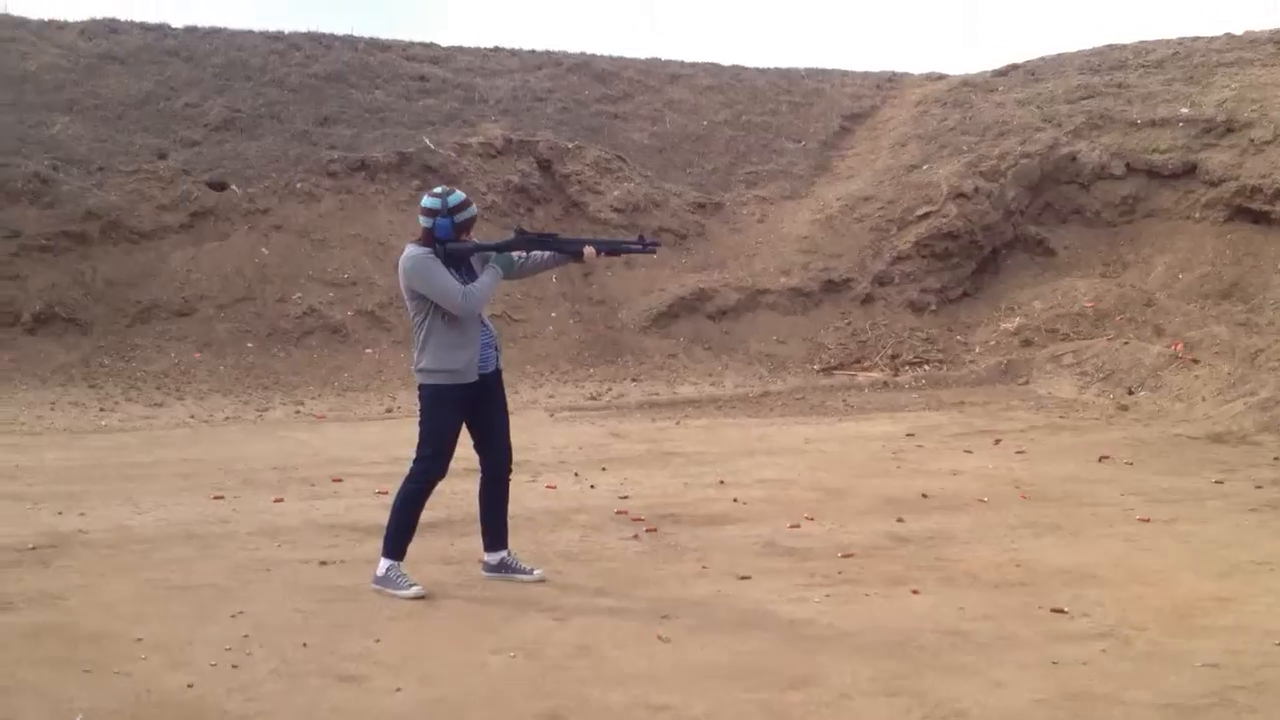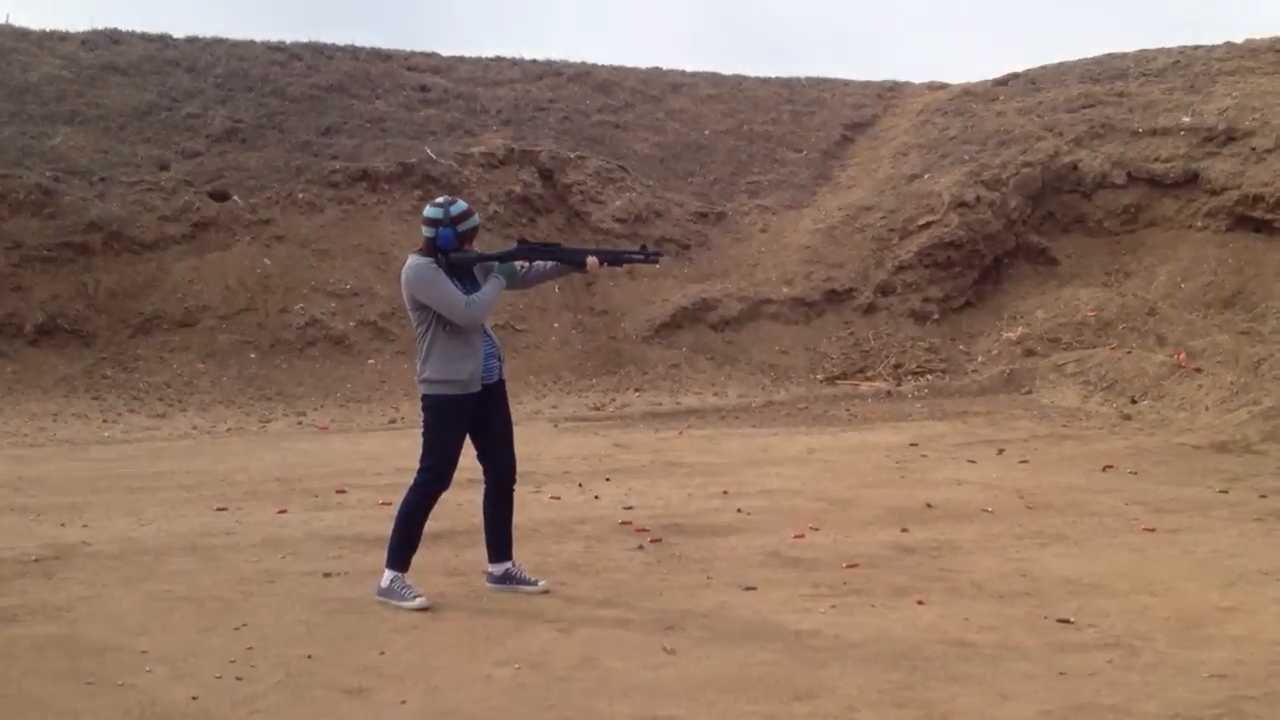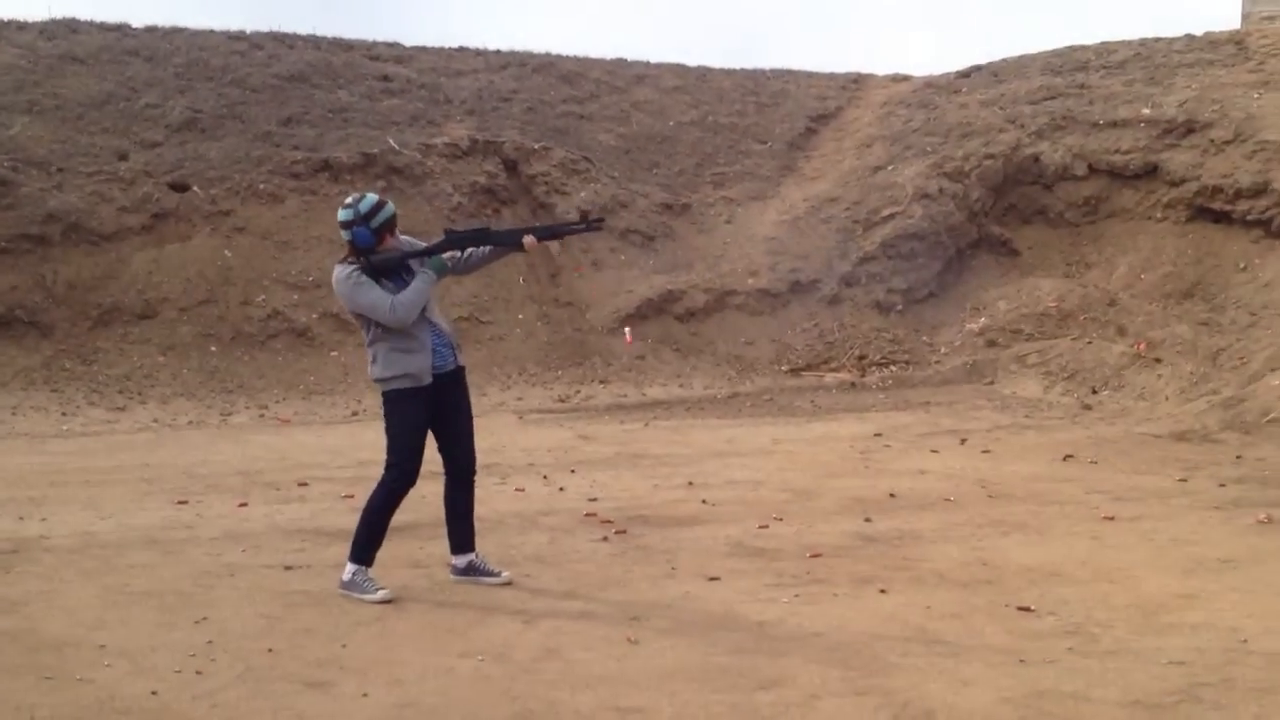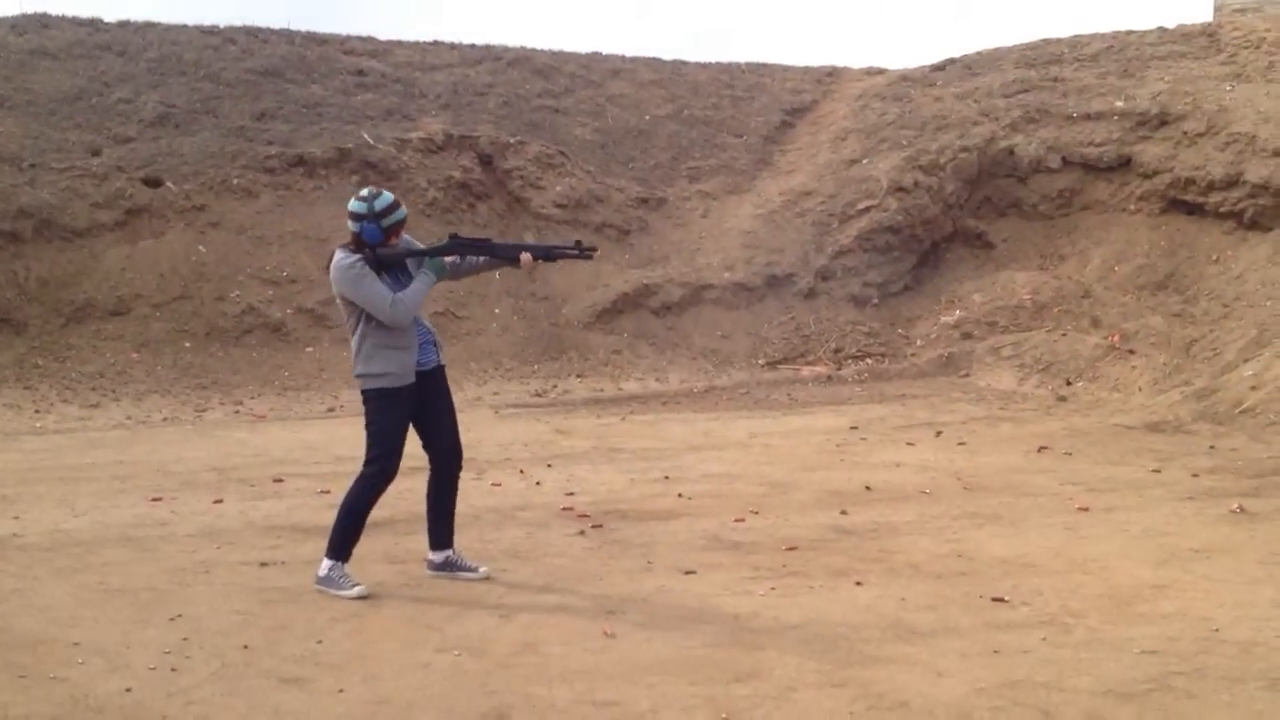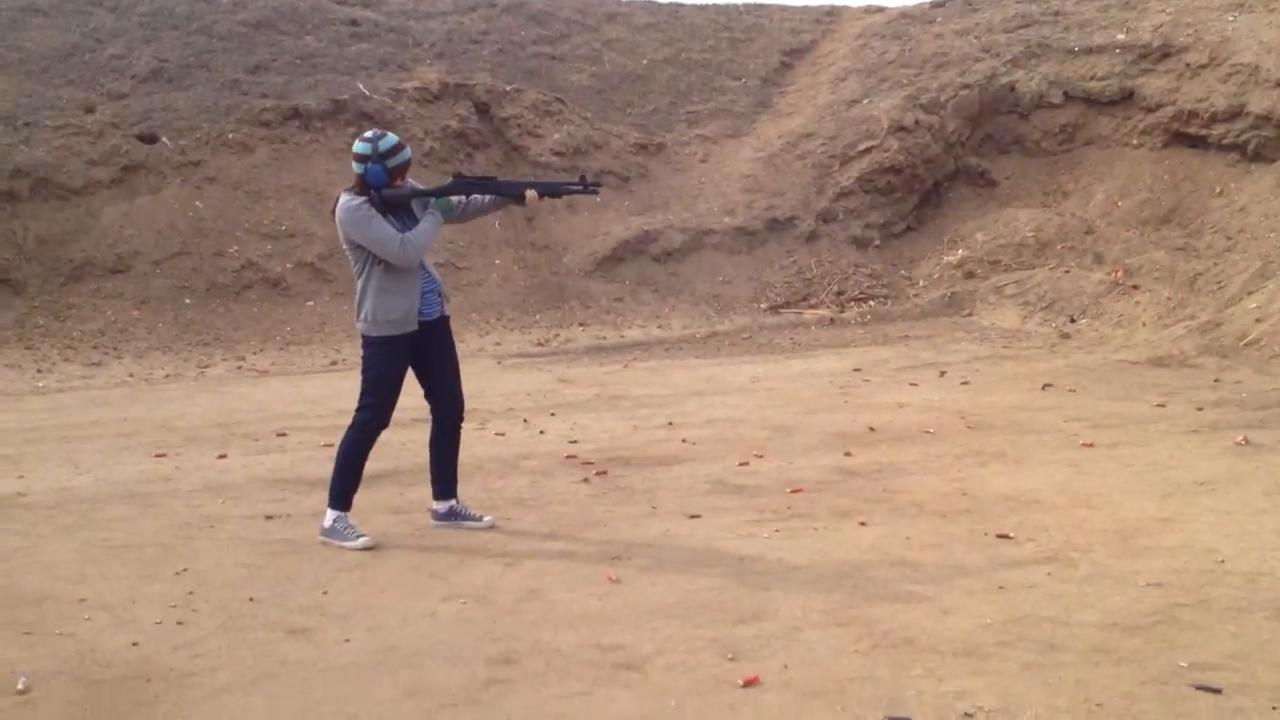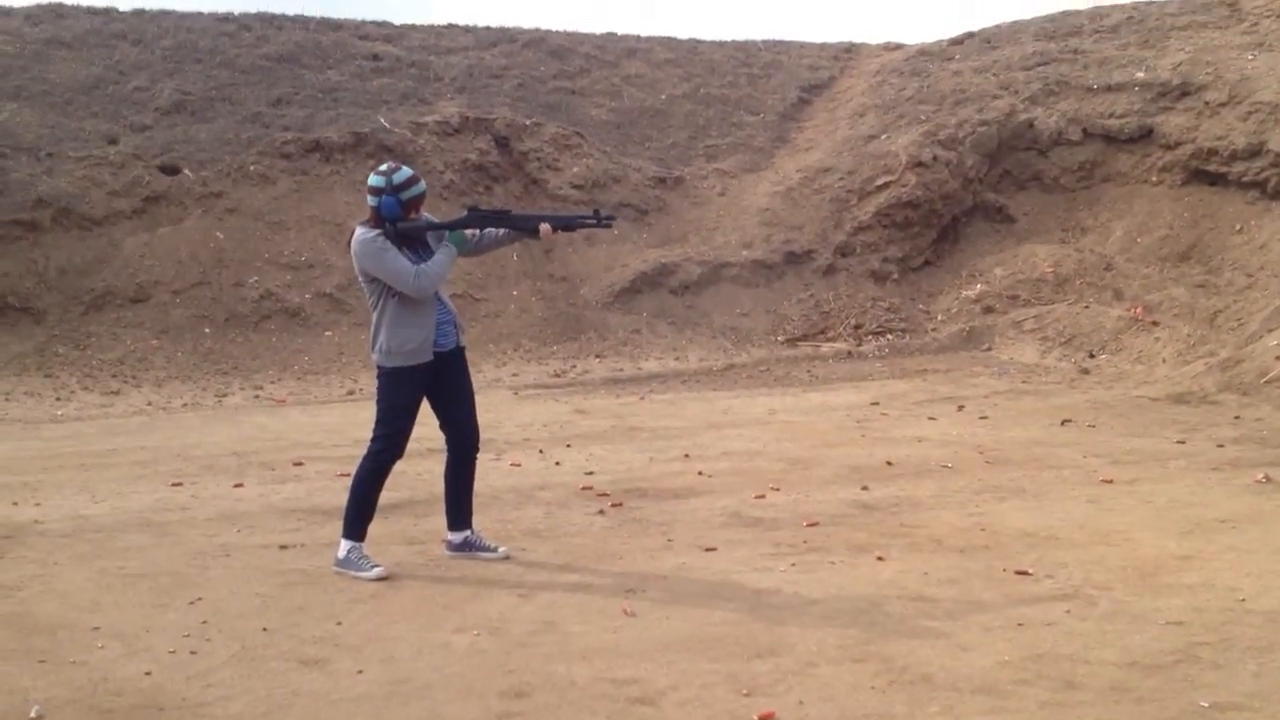
dt=0.7s
person 1, frame 1
left shoulder: (465, 252)
right shoulder: (417, 261)
left elbow: (518, 264)
right elbow: (465, 302)
left wrist: (573, 253)
right wrist: (494, 268)
left hip: (484, 374)
right hip: (444, 382)
left knee: (498, 463)
right knee: (428, 470)
left ankle: (497, 556)
right ankle: (388, 566)
person 1, frame 2
left shoulder: (468, 263)
right shoulder: (420, 271)
left elbow: (522, 274)
right elbow: (469, 313)
left wrist: (574, 263)
right wrist: (498, 278)
left hip: (488, 384)
right hip: (447, 392)
left knee: (503, 474)
right knee: (432, 481)
left ankle: (501, 568)
right ankle: (392, 577)
person 1, frame 3
left shoulder: (404, 249)
right shoulder: (348, 277)
left elbow: (458, 263)
right elbow: (397, 313)
left wrist: (510, 244)
right wrist: (428, 274)
left hip: (447, 371)
right hip: (405, 382)
left knee: (462, 466)
right knee: (401, 475)
left ankle: (464, 558)
right ankle: (355, 570)
person 1, frame 4
left shoulder: (400, 248)
right shoulder: (347, 266)
left elbow: (450, 267)
right elbow: (395, 311)
left wrist: (505, 258)
right wrist: (427, 275)
left hip: (426, 369)
right hip: (386, 379)
left knee: (448, 459)
right knee: (379, 471)
left ankle: (441, 554)
right ankle: (331, 566)
person 1, frame 5
right shoulder: (352, 209)
left elbow: (458, 209)
right elbow: (404, 251)
left wrist: (510, 196)
right wrist: (434, 214)
left hip: (430, 317)
right hip: (388, 327)
left knee: (450, 409)
right knee: (372, 418)
left ankle: (446, 504)
right ankle: (335, 517)
person 1, frame 6
right shoulder: (368, 242)
left elbow: (472, 242)
right elbow: (418, 283)
left wrist: (524, 230)
right wrist: (448, 247)
left hip: (446, 348)
right hip: (403, 358)
left knee: (465, 440)
right knee: (386, 448)
left ankle: (460, 534)
right ankle: (349, 547)
